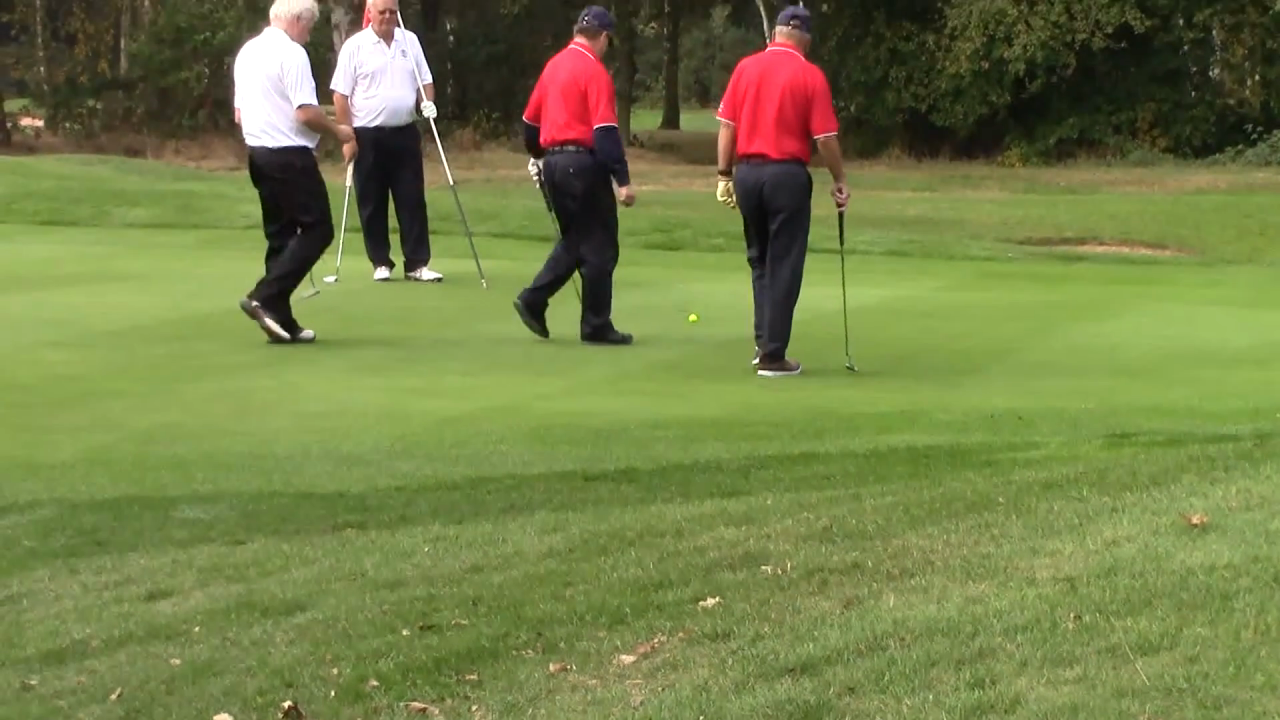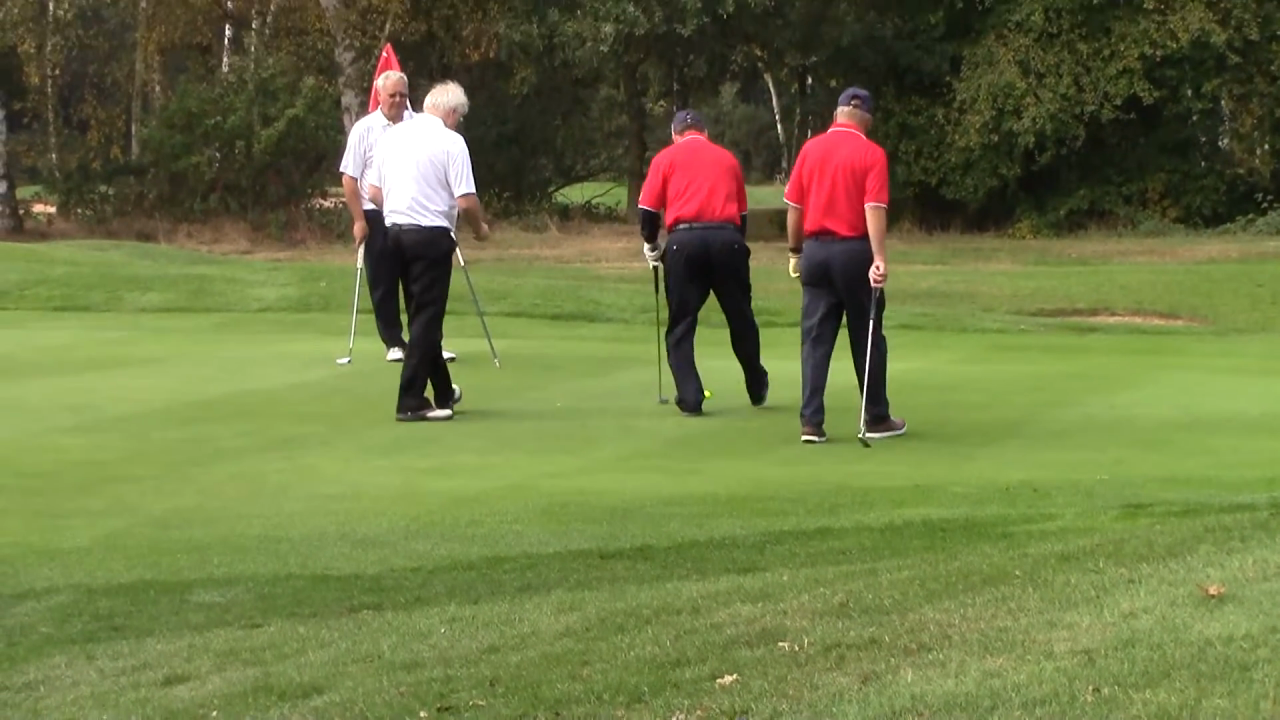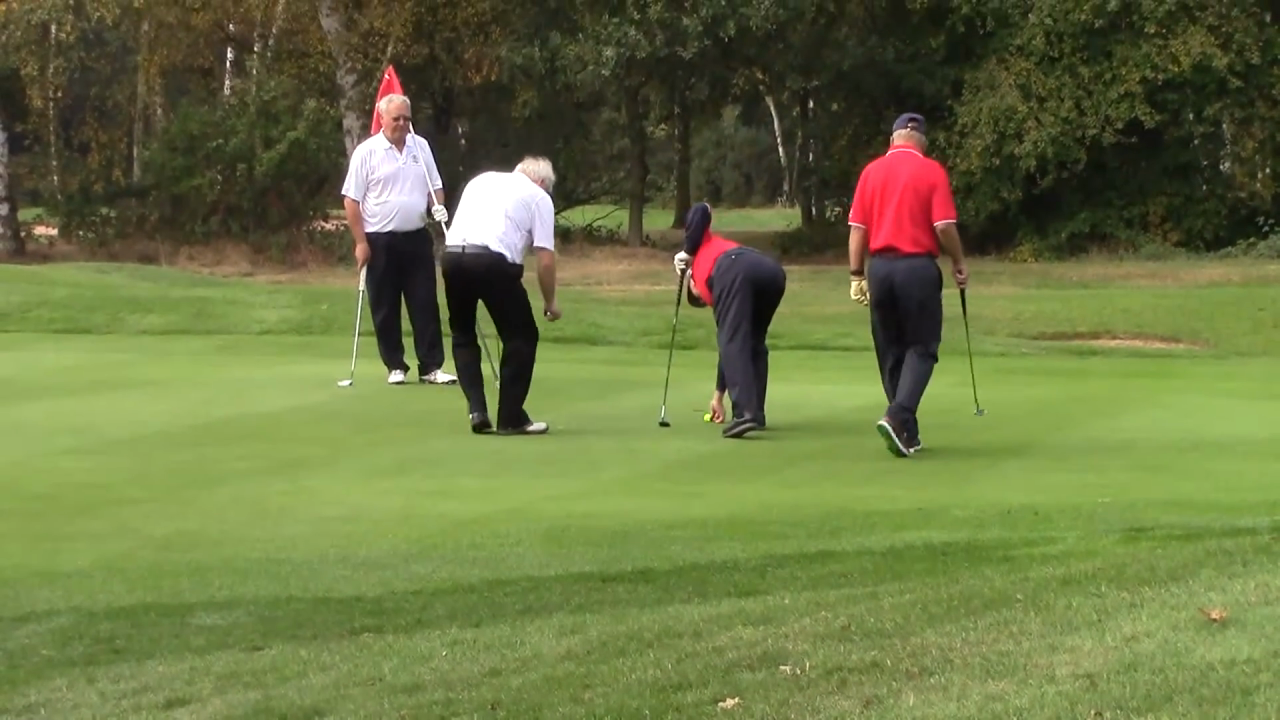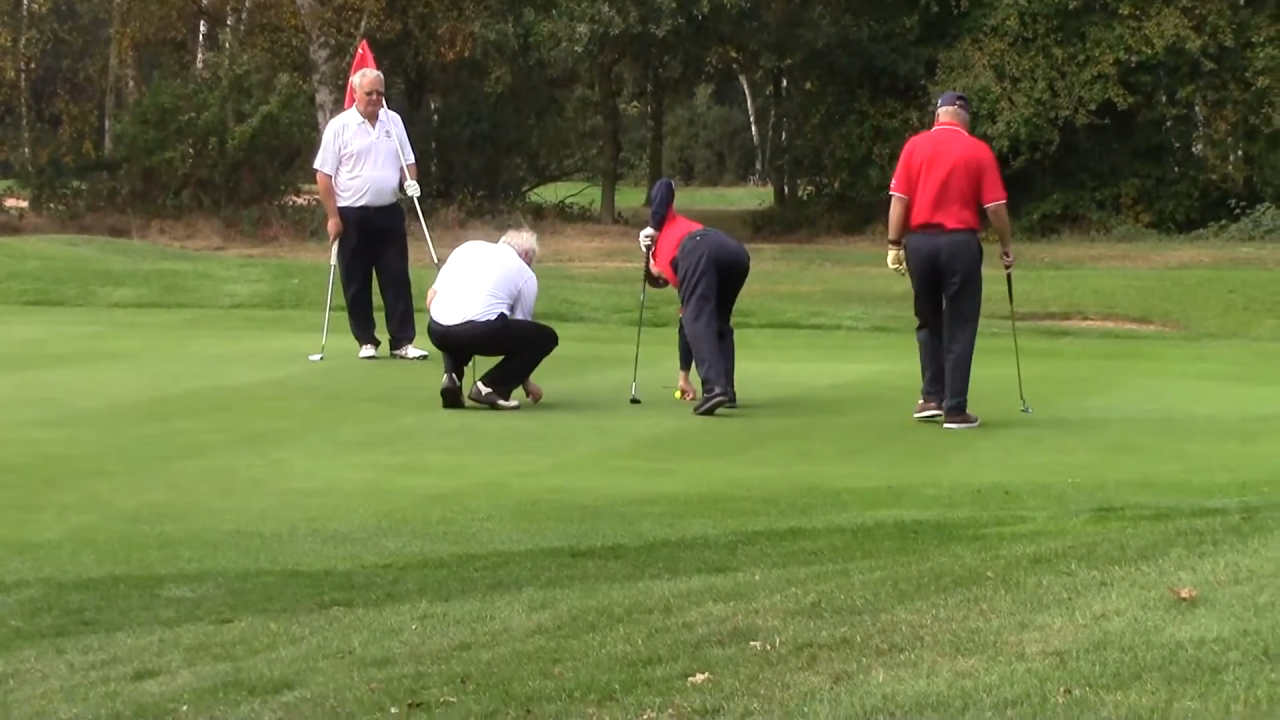
dt=1s
person 1, frame 1
left shoulder: (745, 67)
right shoulder: (811, 75)
left elbow: (727, 125)
right elbow: (825, 137)
left wrist: (724, 175)
right wrist: (839, 180)
left hip: (748, 172)
right hip: (787, 176)
left knee: (759, 260)
right knee: (783, 266)
left ankle: (764, 341)
right ankle: (773, 357)
person 1, frame 2
left shoulder: (810, 148)
right shoulder: (872, 153)
left elbow: (794, 207)
right elbow: (874, 210)
left wrist: (795, 252)
right wrist: (879, 259)
left hip: (816, 250)
right hip: (854, 251)
left knee: (815, 339)
right knee: (867, 338)
left ankle: (811, 421)
right ankle: (877, 419)
person 1, frame 3
left shoulder: (870, 171)
right shoulder: (932, 170)
left elbow: (858, 228)
right elbow: (944, 226)
left wrist: (857, 275)
right wrist: (959, 264)
left hip: (880, 268)
right hip: (918, 268)
left knee: (890, 355)
right knee: (921, 350)
left ankle: (906, 432)
right ankle: (896, 417)
person 1, frame 4
left shoulder: (915, 145)
right shoulder: (979, 150)
left elbow: (899, 199)
right elbow: (995, 206)
left wrist: (895, 244)
right wrist: (1006, 246)
left hip: (920, 242)
right hip: (961, 243)
left knee: (928, 322)
right knee: (960, 328)
left ankle: (932, 397)
right ankle: (955, 410)
person 2, frame 1
left shoulder: (410, 41)
right shoulder: (355, 46)
left elbow: (425, 80)
right elbow: (340, 95)
left wrist: (428, 103)
left hip: (405, 133)
right hip: (368, 135)
left knee: (412, 200)
right knee: (372, 204)
left ankle: (417, 263)
right ankle: (380, 263)
person 2, frame 2
right shoulder: (364, 129)
right elbow: (349, 178)
right wrist: (359, 219)
right hip: (378, 217)
right knee: (383, 285)
right ankle: (393, 343)
person 2, frame 3
left shoulder: (421, 146)
right shoulder: (366, 151)
left elbow: (434, 186)
right elbow: (351, 200)
left wrist: (439, 207)
right wrist: (361, 242)
left hip: (417, 237)
right hip: (380, 240)
left knee: (426, 304)
right knee: (385, 309)
left ankle: (431, 366)
right ankle: (395, 367)
person 2, frame 4
left shoulder: (394, 121)
right shoulder: (339, 126)
left elbow: (407, 160)
right elbow: (324, 174)
left wrist: (411, 181)
right wrist: (333, 216)
left hip: (389, 212)
right hip: (352, 215)
left knee: (397, 279)
right knee: (356, 283)
left ankle: (402, 342)
right ankle: (366, 341)
person 3, frame 1
left shoulder: (246, 51)
right shoulder: (291, 53)
left elbow: (240, 114)
right elbow: (306, 113)
right wrist: (336, 131)
left hip: (258, 154)
right hip: (289, 155)
left knee: (280, 236)
right knee: (317, 230)
left ankle: (280, 320)
right ankle: (264, 298)
person 3, frame 2
left shoulder: (391, 135)
right shoulder: (450, 141)
left elbow: (374, 193)
right elbow: (466, 201)
right wrist: (479, 228)
left hip: (396, 234)
right hip: (430, 237)
left knee: (421, 314)
right knee: (426, 317)
left ankle: (442, 391)
right ankle: (411, 401)
person 3, frame 3
left shoulder: (480, 179)
right shoulder: (538, 195)
right elbow: (545, 258)
right wrist: (550, 300)
left hip: (452, 255)
right hip: (493, 261)
left knee: (462, 335)
right knee: (521, 337)
left ankle: (476, 410)
right ankle: (511, 419)
person 3, frame 4
left shoulder: (467, 247)
right shoulder: (525, 273)
left elbow: (431, 298)
right elbow: (522, 330)
right wrist: (526, 382)
left hip: (436, 330)
right hip: (478, 330)
right knee: (546, 338)
left ankle: (451, 377)
right ankle: (491, 387)
person 4, frame 1
left shoulder: (553, 64)
right shoulder: (595, 71)
left elbow: (530, 121)
right elbow: (606, 132)
left wrist: (536, 157)
right wrist: (622, 181)
left hip: (553, 162)
right hip: (582, 164)
left knee: (573, 241)
right knee: (599, 247)
left ankle: (533, 299)
right ankle: (596, 326)
person 4, frame 2
left shoulder: (665, 157)
right shoulder: (728, 158)
left elbow: (648, 209)
right elbow: (741, 213)
left wrist: (650, 244)
right wrist: (732, 244)
left hip: (683, 240)
right hip: (726, 238)
left knee: (681, 325)
right knee: (741, 317)
left ankle: (689, 398)
right ankle: (758, 389)
person 4, frame 3
left shoulder: (704, 249)
left elbow: (701, 211)
right elbow: (732, 344)
left wrist: (687, 252)
right wrist: (718, 395)
left hip: (736, 268)
right hip: (773, 271)
left knee: (733, 342)
right knee: (754, 344)
left ankle: (745, 413)
right ankle: (756, 413)
person 4, frame 4
right shoulder: (681, 278)
left elbow: (665, 186)
right elbow: (686, 324)
left wrist: (653, 227)
right wrist: (685, 376)
left hip: (700, 249)
right hip: (737, 254)
left knee: (698, 321)
right knee: (720, 323)
left ankle: (714, 388)
right ankle: (726, 389)
